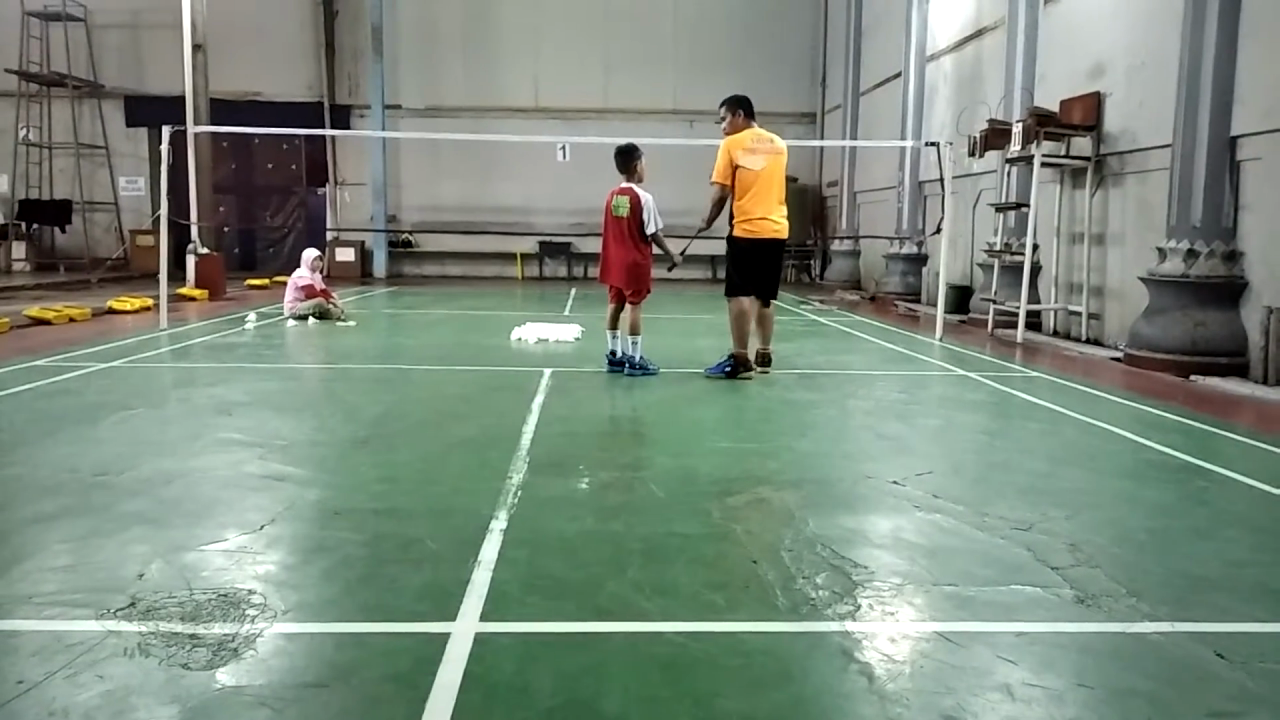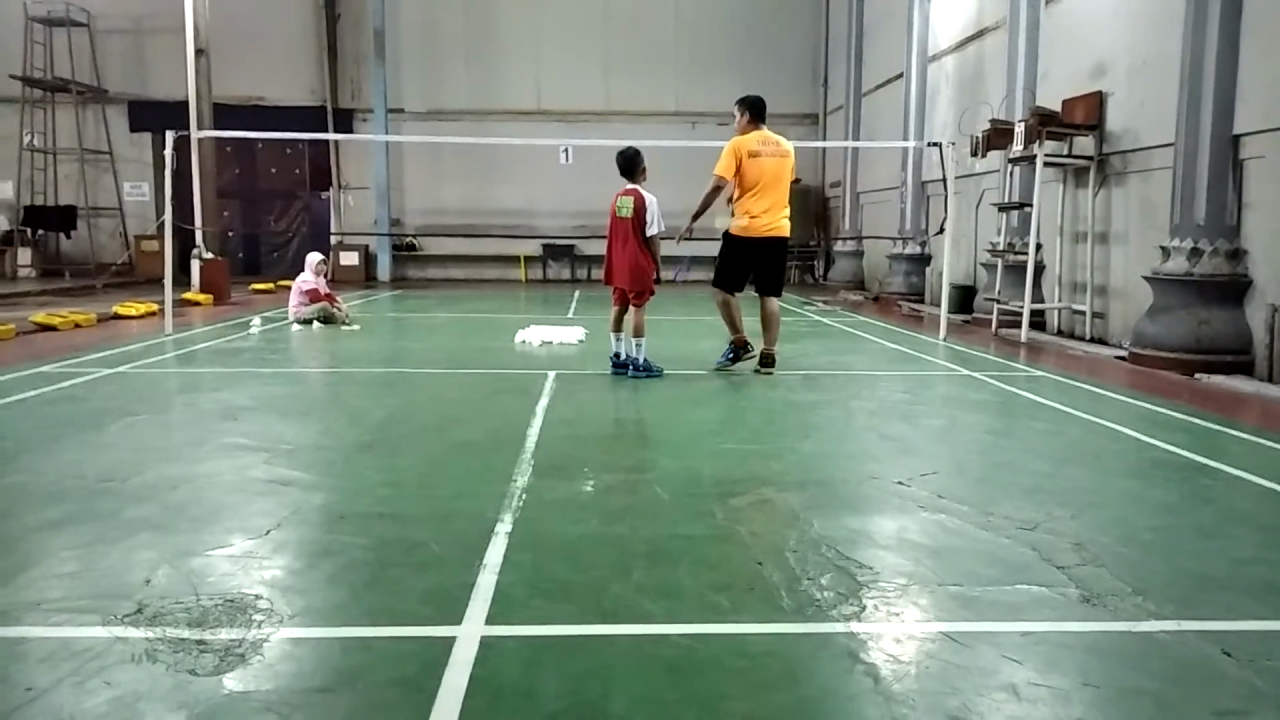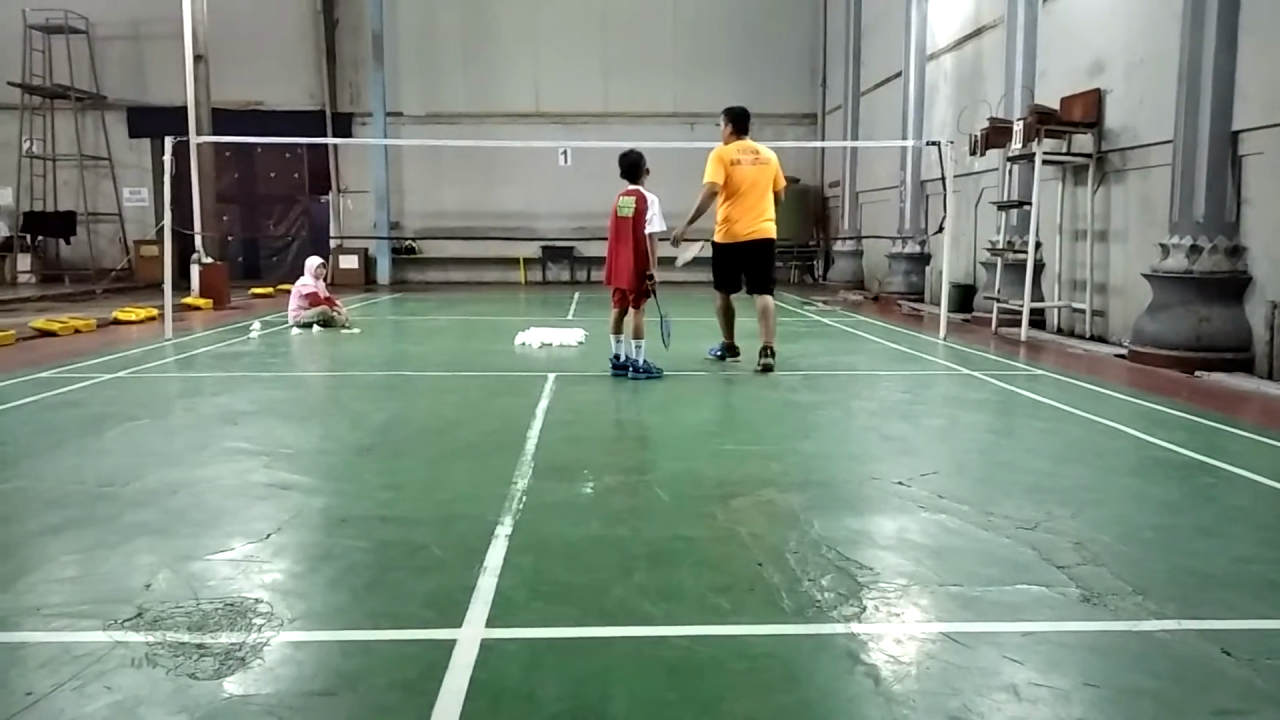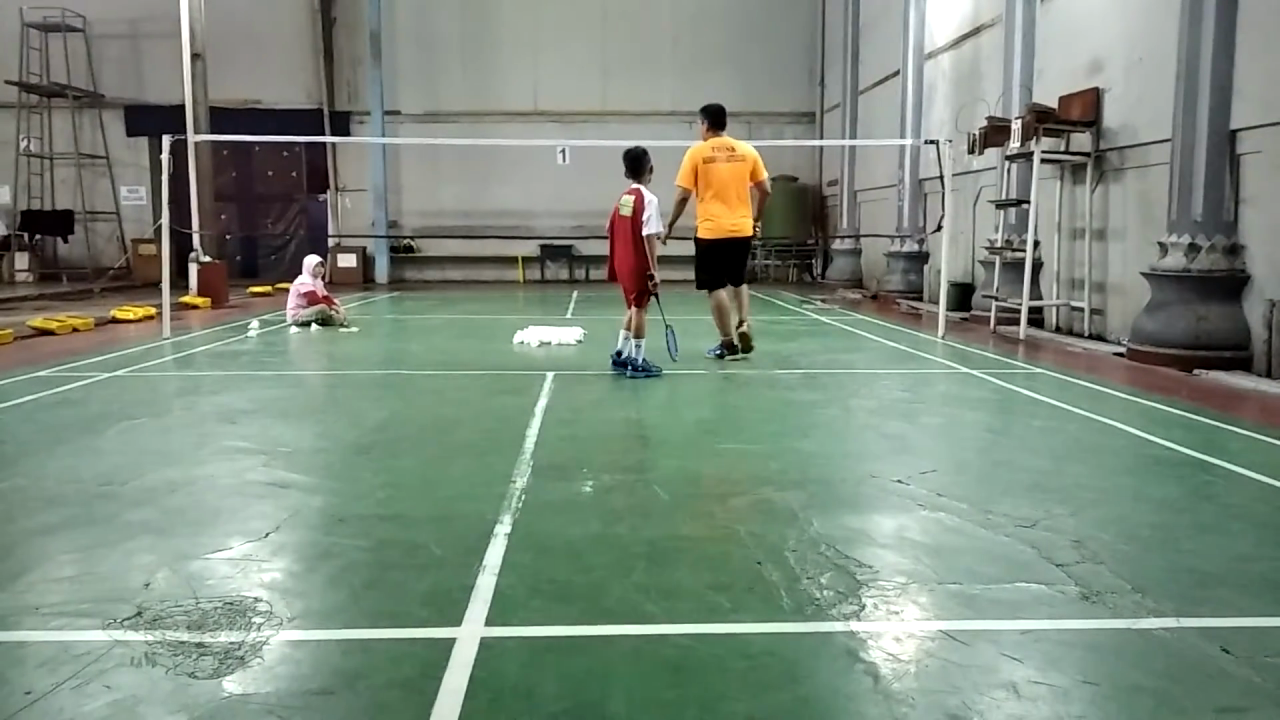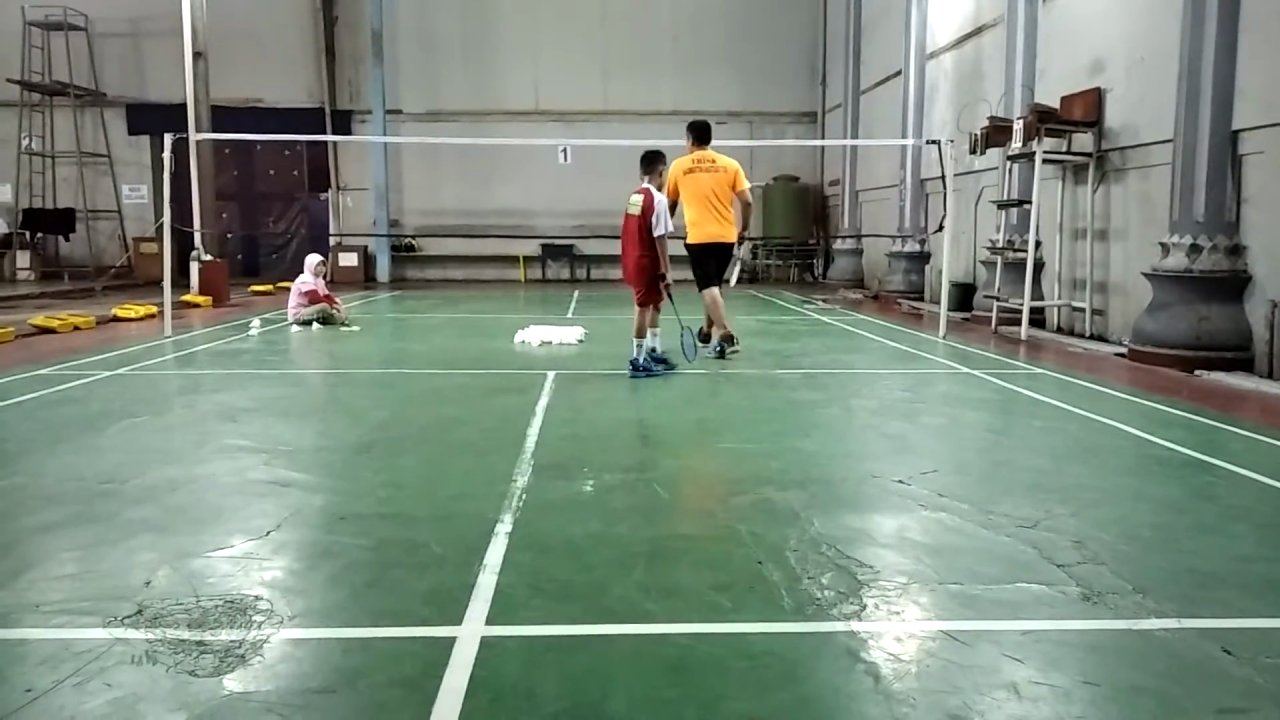
dt=0.3s
person 1, frame 1
left shoulder: (732, 144)
right shoulder: (778, 144)
left elbow: (721, 192)
left wrist: (708, 222)
left hip: (747, 230)
right hip: (777, 230)
left knee: (739, 294)
right knee: (764, 296)
left ankle: (739, 359)
right ankle: (764, 355)
person 1, frame 2
left shoulder: (738, 144)
right shoulder: (787, 147)
left elbow: (717, 186)
left wrist: (693, 220)
left hip: (745, 231)
right hip: (778, 231)
left knee: (723, 288)
right knee: (769, 295)
left ankle: (740, 343)
right ankle: (768, 355)
person 1, frame 3
left shoulder: (721, 154)
right shoulder: (769, 155)
left elbow: (710, 192)
right elbow: (778, 197)
left wrist: (686, 226)
left hip: (729, 236)
right hip: (764, 234)
left knee: (724, 292)
right knee: (763, 293)
left ankle: (729, 346)
right ankle: (767, 350)
person 1, frame 4
left shoulder: (696, 153)
right shoulder: (748, 151)
left elbow: (683, 195)
right elbow: (765, 190)
left wrist: (669, 226)
right wrist: (755, 219)
left hip: (711, 232)
right hip: (742, 230)
left knee: (716, 288)
right knee: (737, 282)
left ankle: (728, 344)
right ankle: (742, 325)
person 1, frame 5
left shoulder: (680, 166)
right shoulder: (730, 164)
left elbow: (671, 204)
right elbow: (746, 201)
right wrist: (743, 229)
left hip: (699, 237)
right hip: (726, 237)
left knee: (709, 289)
right knee: (713, 285)
left ankle: (727, 337)
right ankle: (709, 331)
person 2, frame 1
left shoulder: (612, 196)
right shoulder: (643, 197)
left elbow: (610, 231)
right elbow: (653, 234)
right wrist: (671, 255)
left hip: (615, 262)
right hip: (635, 262)
left knee: (615, 305)
right knee: (634, 307)
left ankle: (615, 355)
right ankle: (634, 360)
person 2, frame 2
left shoulder: (617, 198)
right shoulder: (647, 199)
left elbow: (617, 233)
right elbow: (652, 237)
right wrist: (658, 267)
left hip: (619, 264)
right hip: (638, 265)
left knee: (618, 308)
right knee: (637, 309)
left ankle: (619, 358)
right ankle: (638, 362)
person 2, frame 3
left shoulder: (619, 199)
right shoulder: (649, 200)
left elbow: (616, 232)
right elbow: (650, 236)
right wrist: (652, 269)
left hip: (618, 266)
right hip: (637, 267)
left knee: (618, 310)
right knee: (636, 311)
left ankle: (619, 360)
right ankle: (638, 364)
person 2, frame 4
left shoulder: (623, 197)
right shoulder: (648, 199)
left elbow: (610, 229)
right elbow: (649, 238)
right wrist: (653, 271)
left hip: (623, 264)
right hip: (639, 266)
left knee: (634, 309)
right knee: (639, 310)
left ankle: (621, 355)
right ankle: (637, 363)
person 2, frame 5
left shoulder: (634, 196)
right shoulder: (658, 199)
right elbow: (660, 238)
right wrist: (665, 271)
left hip: (633, 262)
right hip: (648, 263)
left knee: (653, 304)
right knee: (644, 308)
left ankle: (653, 351)
right ankle: (638, 363)
